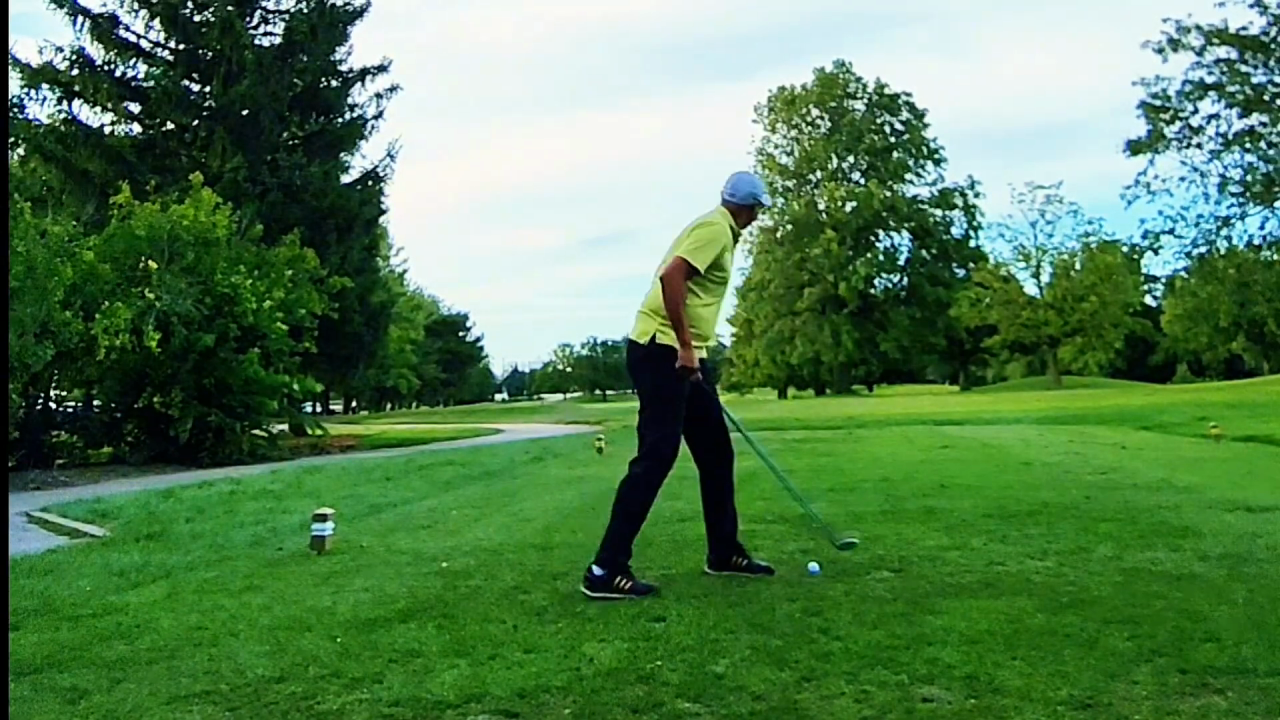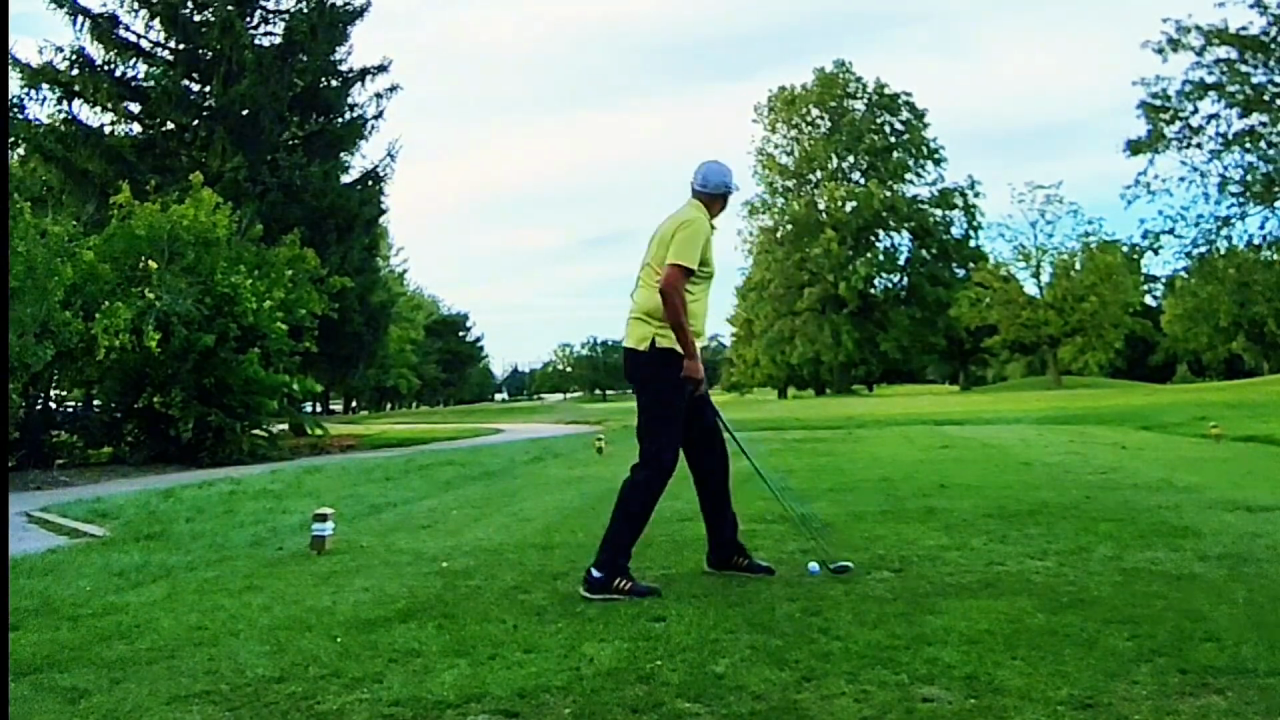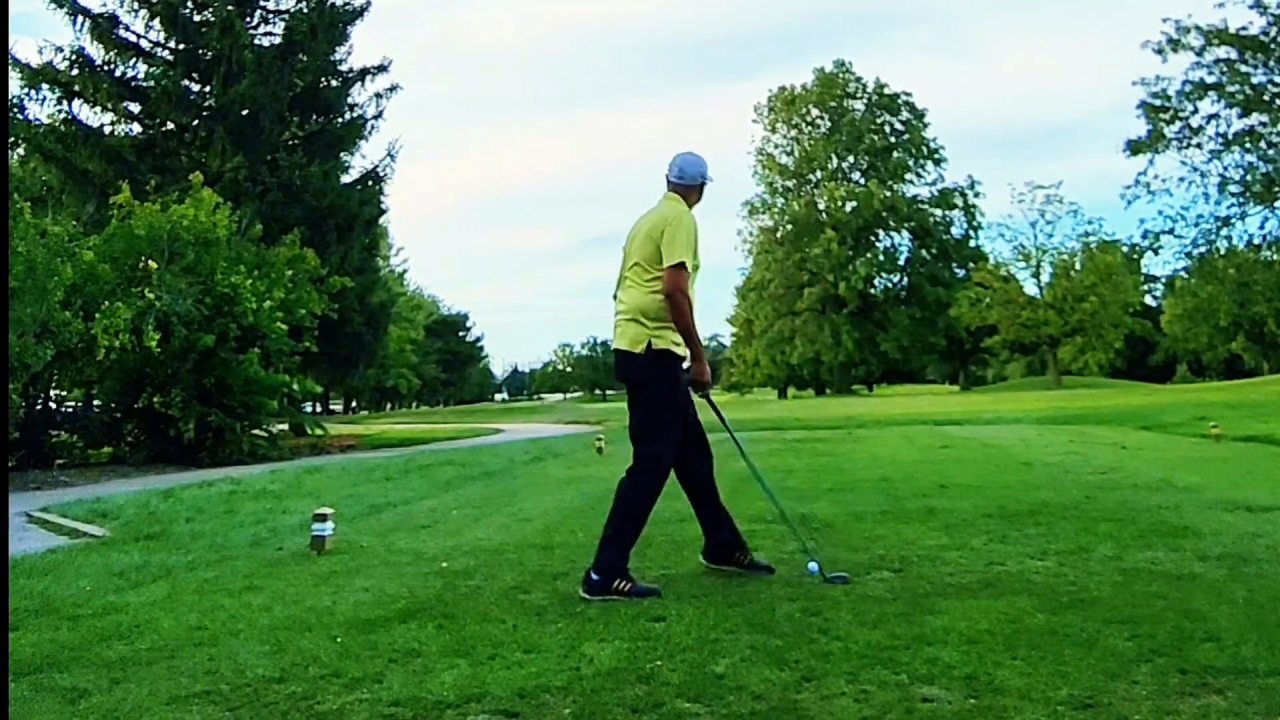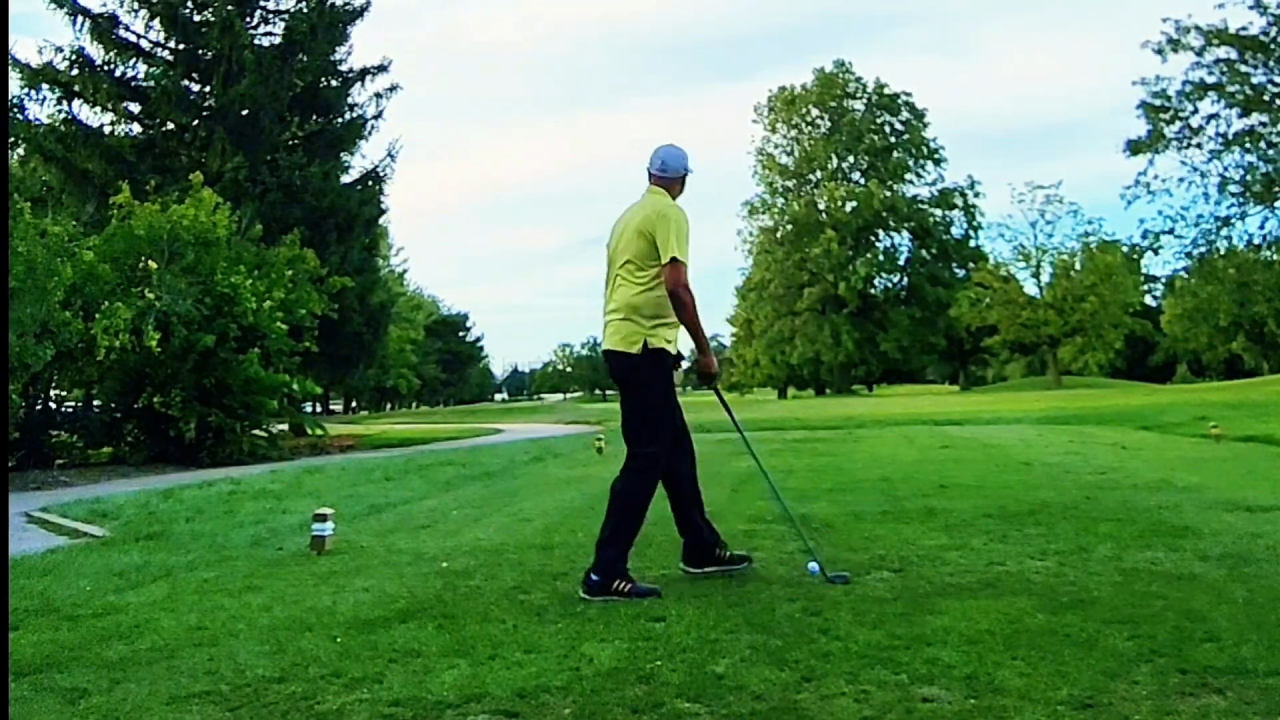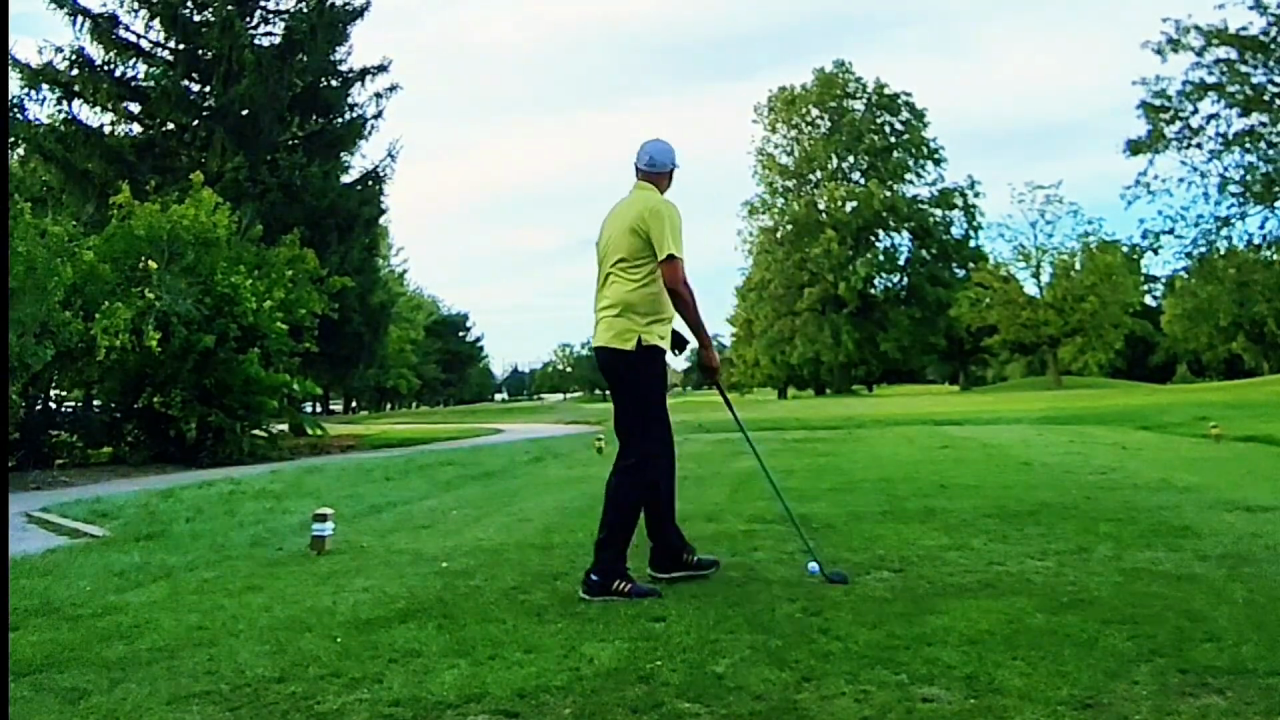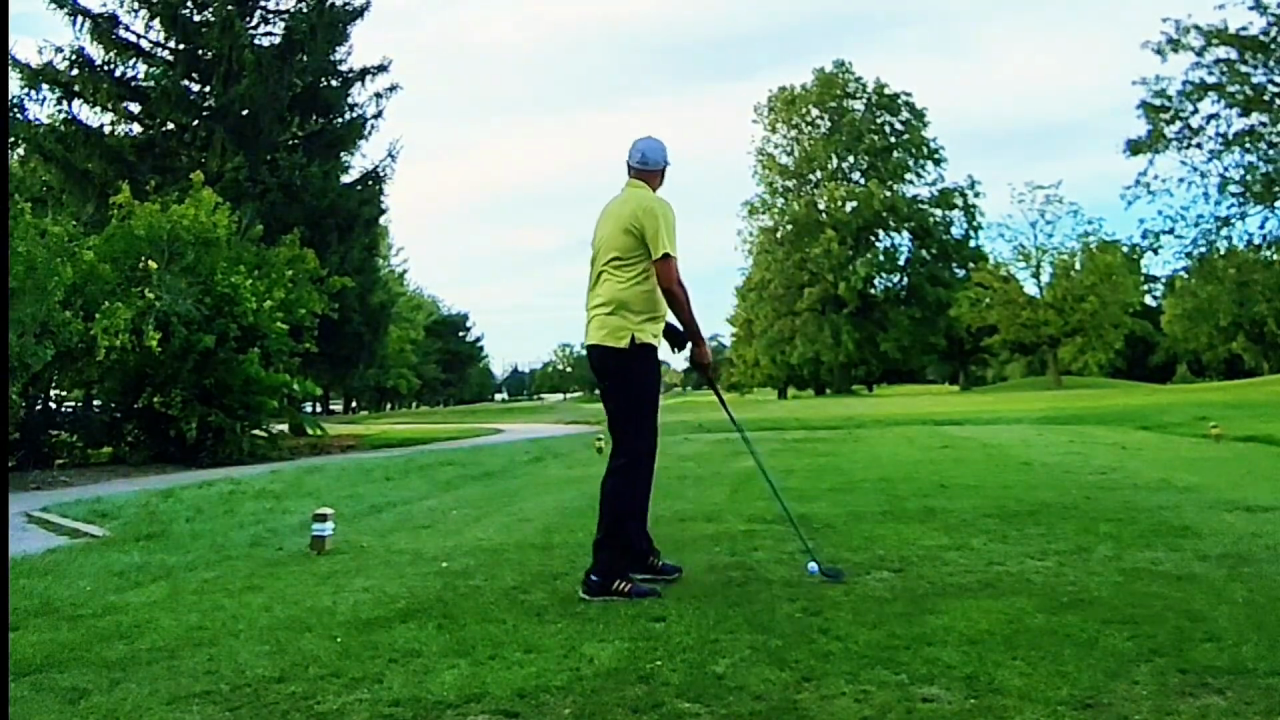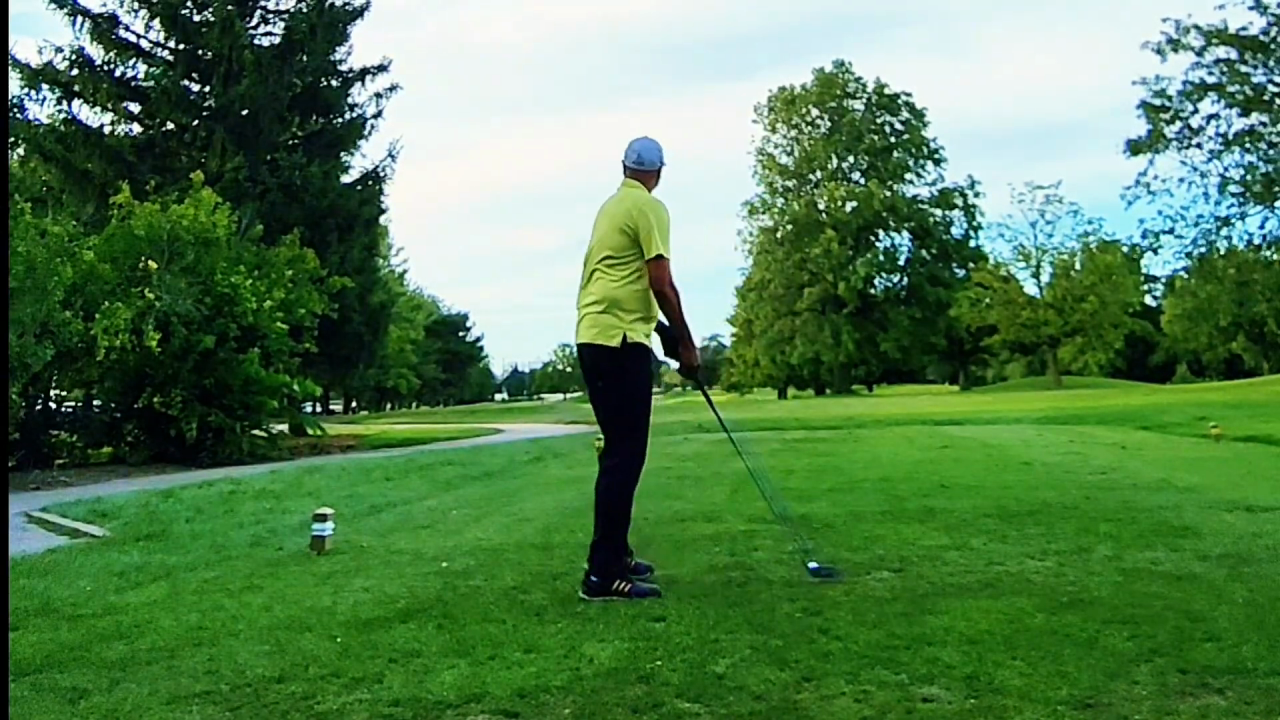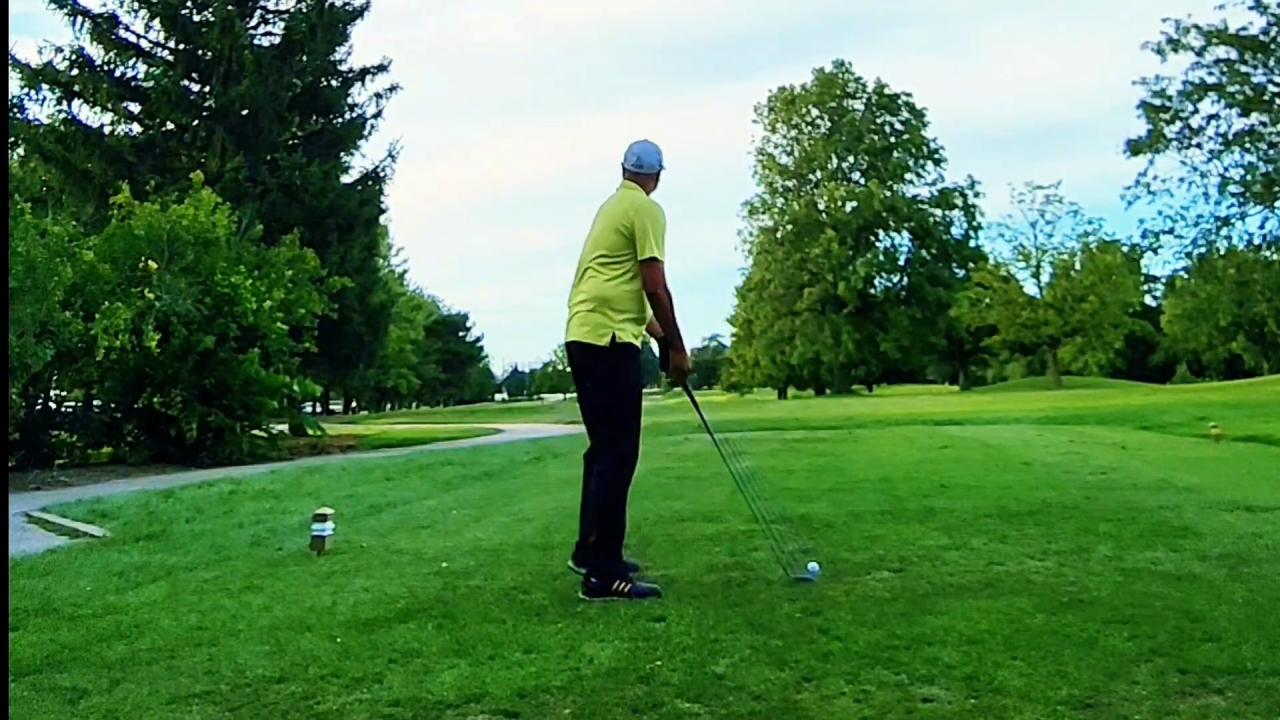
dt=0.1s
person 1, frame 1
left shoulder: (725, 235)
right shoulder: (715, 228)
right elbow: (670, 276)
right wrist: (685, 348)
left hip: (683, 353)
right hip: (661, 347)
left knee: (717, 449)
right knee: (658, 454)
left ankle: (724, 550)
right ankle: (607, 568)
person 1, frame 2
left shoulder: (683, 219)
right shoulder: (694, 224)
right elbow: (670, 287)
right wrist: (691, 357)
left hip: (659, 350)
right hip: (661, 350)
left knee: (710, 452)
right knee: (658, 459)
left ankle: (725, 551)
right ankle: (606, 571)
person 1, frame 3
left shoulder: (650, 218)
right shoulder: (679, 219)
right elbow: (674, 289)
right wrist: (698, 356)
left hip: (643, 347)
right hip: (653, 349)
left knee: (692, 451)
right knee: (653, 461)
left ankle: (723, 545)
right ankle: (605, 572)
person 1, frame 4
left shoulder: (629, 215)
right shoulder: (669, 214)
right elbow: (676, 286)
right wrist: (704, 350)
left hip: (624, 344)
right hip: (643, 347)
left knee: (675, 451)
right knee: (646, 458)
left ankle: (702, 547)
right ankle: (604, 574)
person 1, frame 5
left shoulder: (618, 211)
right shoulder: (660, 209)
right elbow: (674, 283)
left wrist: (668, 330)
right wrist: (705, 343)
left hip: (614, 342)
right hip: (636, 344)
left knee: (655, 451)
right knee: (640, 456)
left ankle: (669, 553)
right ankle: (604, 574)
person 1, frame 6
left shoulder: (611, 209)
right shoulder: (655, 208)
right elbow: (670, 284)
left wrist: (664, 326)
right wrist: (698, 340)
left hip: (603, 339)
right hip: (628, 343)
left knee: (633, 451)
right knee: (632, 456)
left ankle: (635, 553)
right ankle: (604, 572)
person 1, frame 7
left shoulder: (609, 207)
right shoulder: (649, 208)
right elbow: (661, 285)
left wrist: (655, 325)
right wrist: (687, 344)
left hip: (594, 339)
right hip: (620, 342)
left knee: (623, 451)
right knee: (624, 455)
left ankle: (612, 552)
right ankle: (602, 573)
person 1, frame 8
left shoulder: (611, 207)
right shoulder: (647, 210)
right elbow: (655, 287)
left wrist: (656, 330)
right wrist: (677, 348)
left hip: (584, 337)
right hip: (609, 342)
left knee: (605, 449)
right knee: (617, 455)
left ankle: (593, 548)
right ankle: (602, 571)
